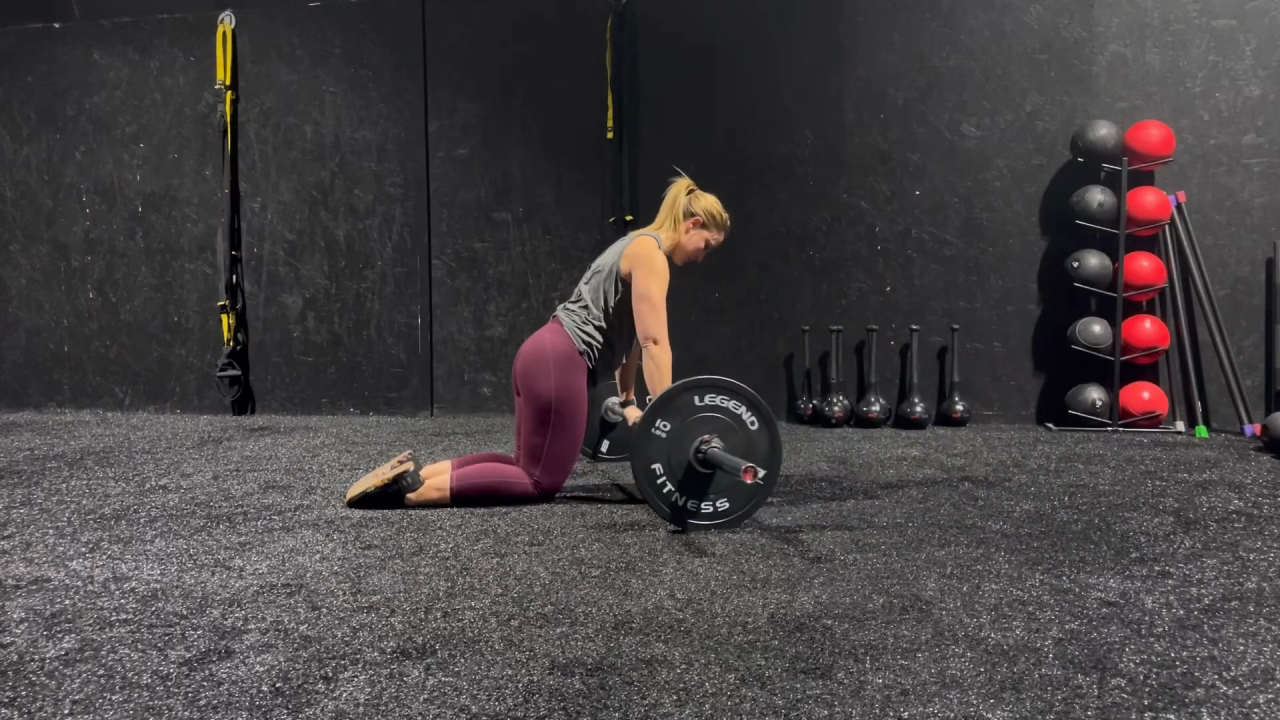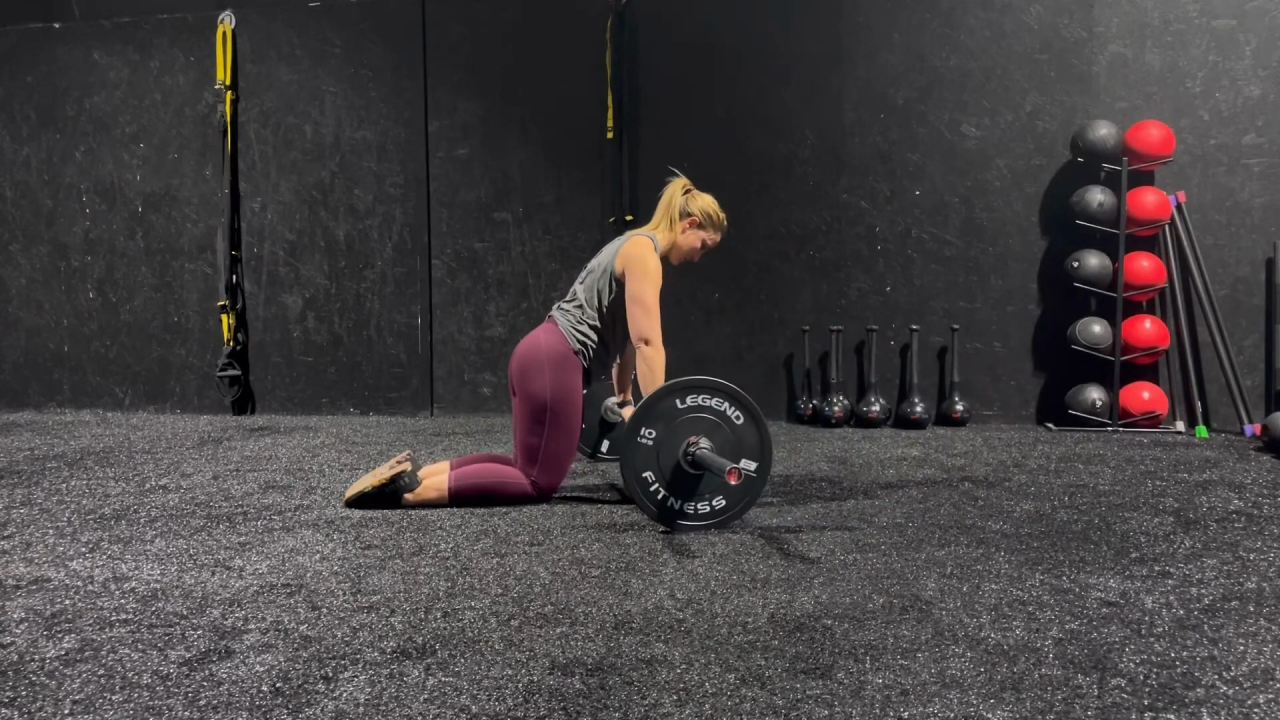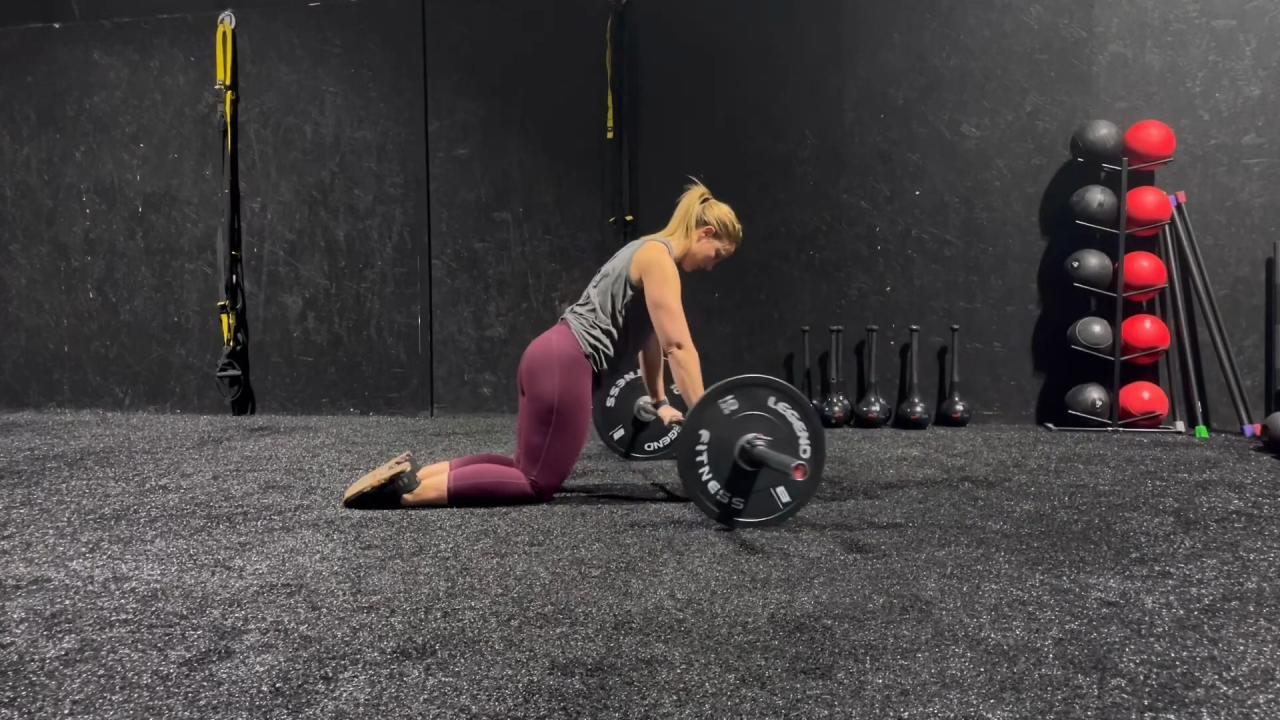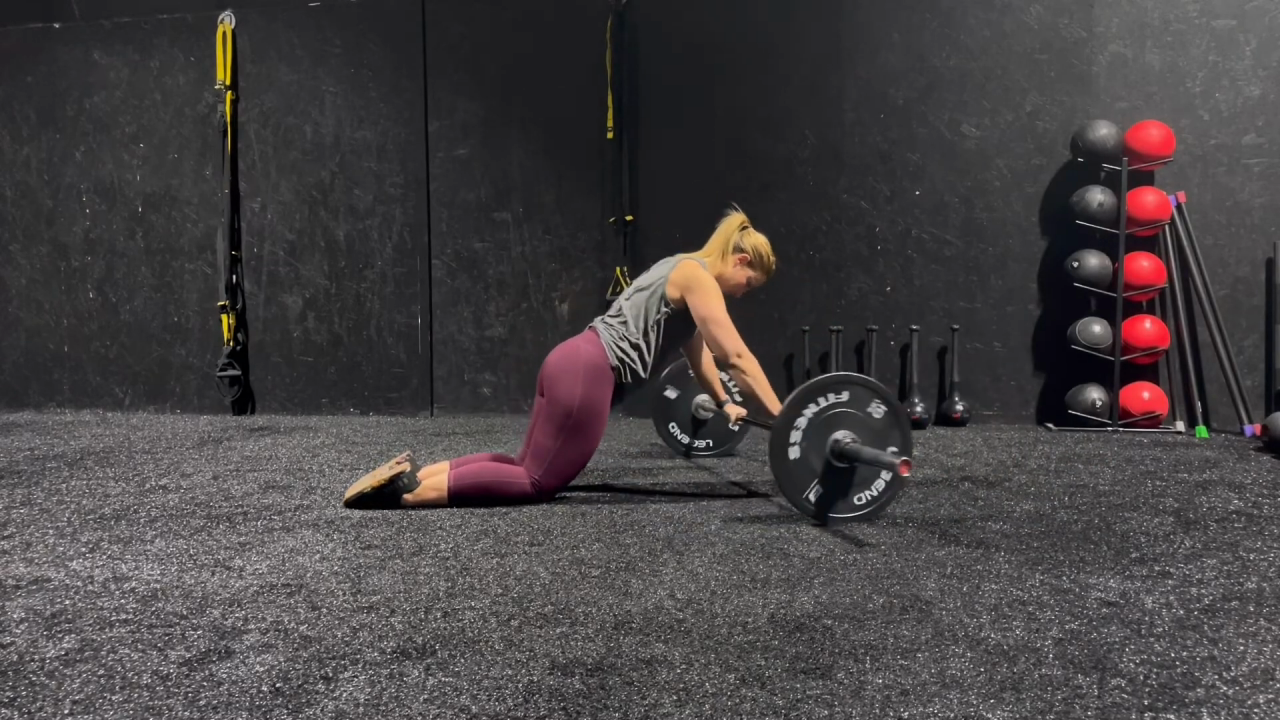
dt=0.4s
person 1, frame 1
left shoulder: (640, 247)
right shoulder: (651, 254)
left elbow: (630, 336)
right elbow: (654, 342)
left wrist: (628, 401)
left hip: (546, 356)
right hip: (559, 361)
left knee: (529, 467)
right knee: (541, 483)
left ankle: (415, 472)
right ankle: (412, 488)
person 1, frame 2
left shoulder: (636, 247)
right shoulder: (644, 253)
left elbow: (626, 336)
right elbow: (647, 342)
left wrist: (625, 401)
left hip: (544, 355)
right hip: (554, 360)
left knee: (529, 468)
right knee: (539, 483)
left ankle: (413, 473)
right ankle: (409, 488)
person 1, frame 3
left shoulder: (651, 253)
right shoulder: (660, 258)
left elbow: (650, 339)
right elbow: (679, 345)
left wrist: (660, 401)
left hip: (555, 359)
right hip: (566, 364)
left knee: (531, 470)
right knee: (538, 484)
left ankle: (415, 472)
right ankle: (409, 488)
person 1, frame 4
left shoulder: (684, 270)
right shoulder: (698, 277)
left elbow: (698, 350)
right elbow: (736, 356)
left wrist: (723, 403)
right wrist: (782, 419)
left hip: (574, 365)
right hip: (588, 374)
left knee: (531, 467)
right knee: (539, 483)
left ankle: (415, 472)
right ankle: (410, 489)
